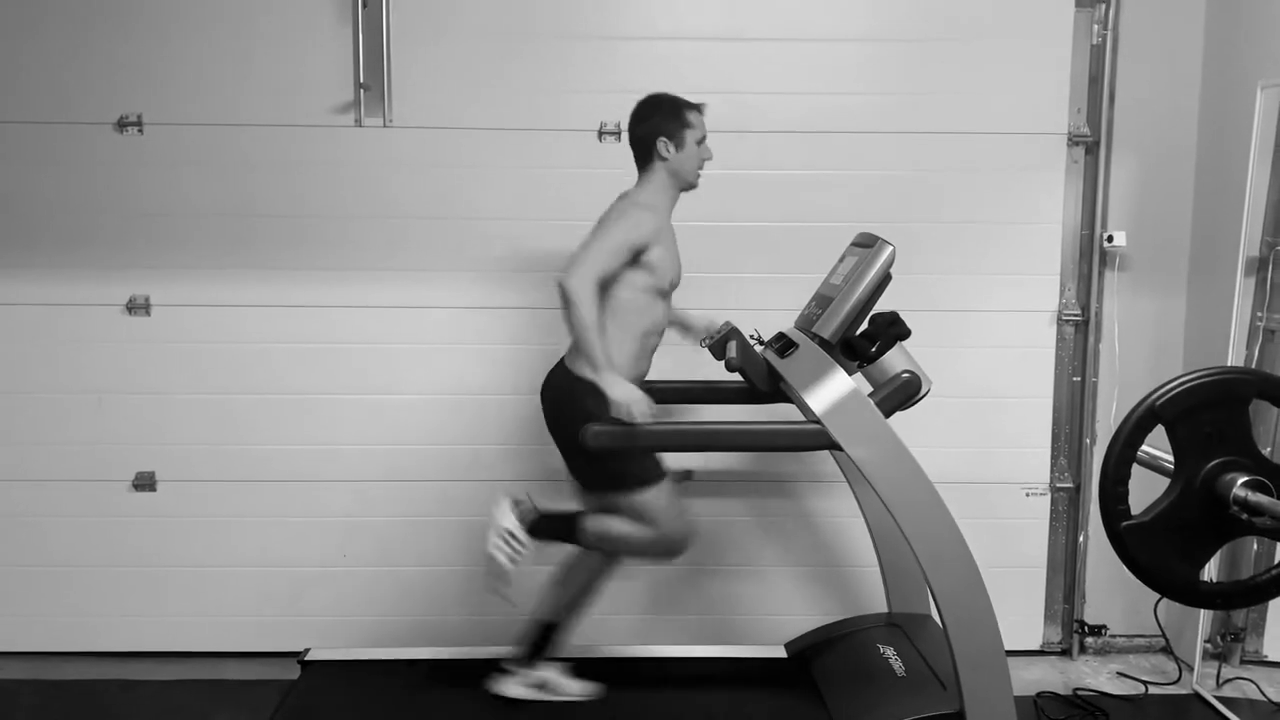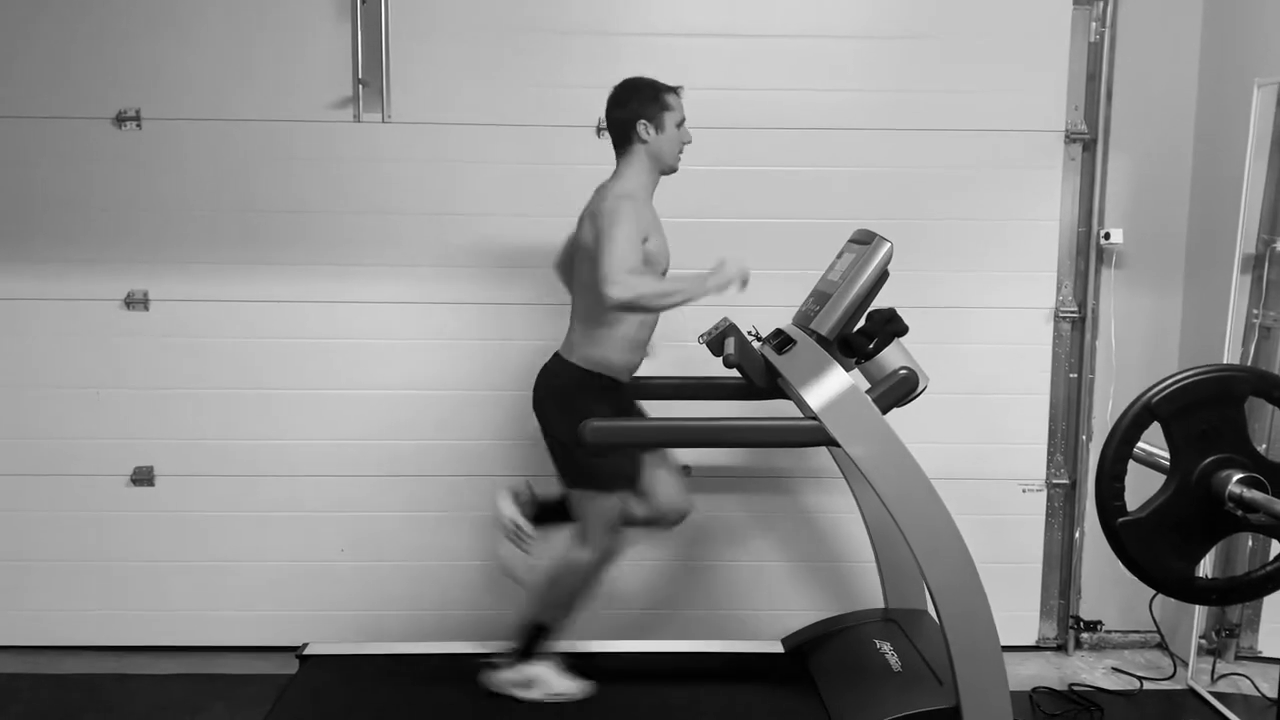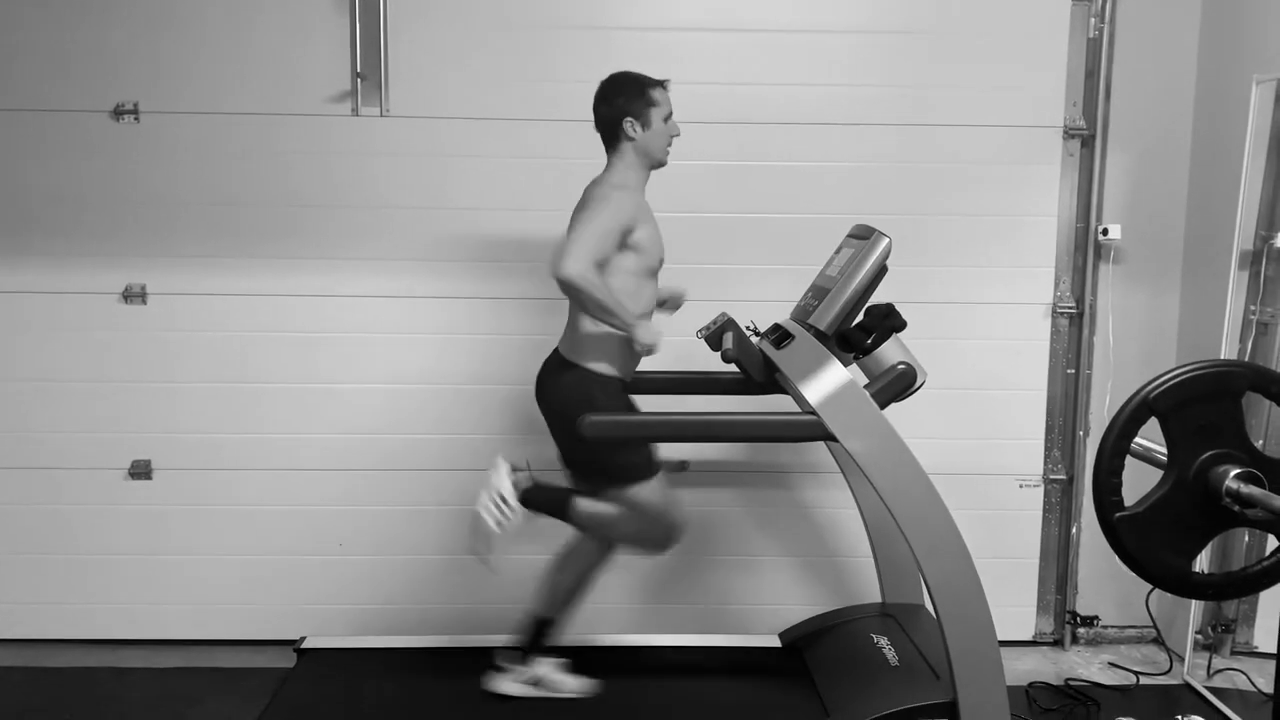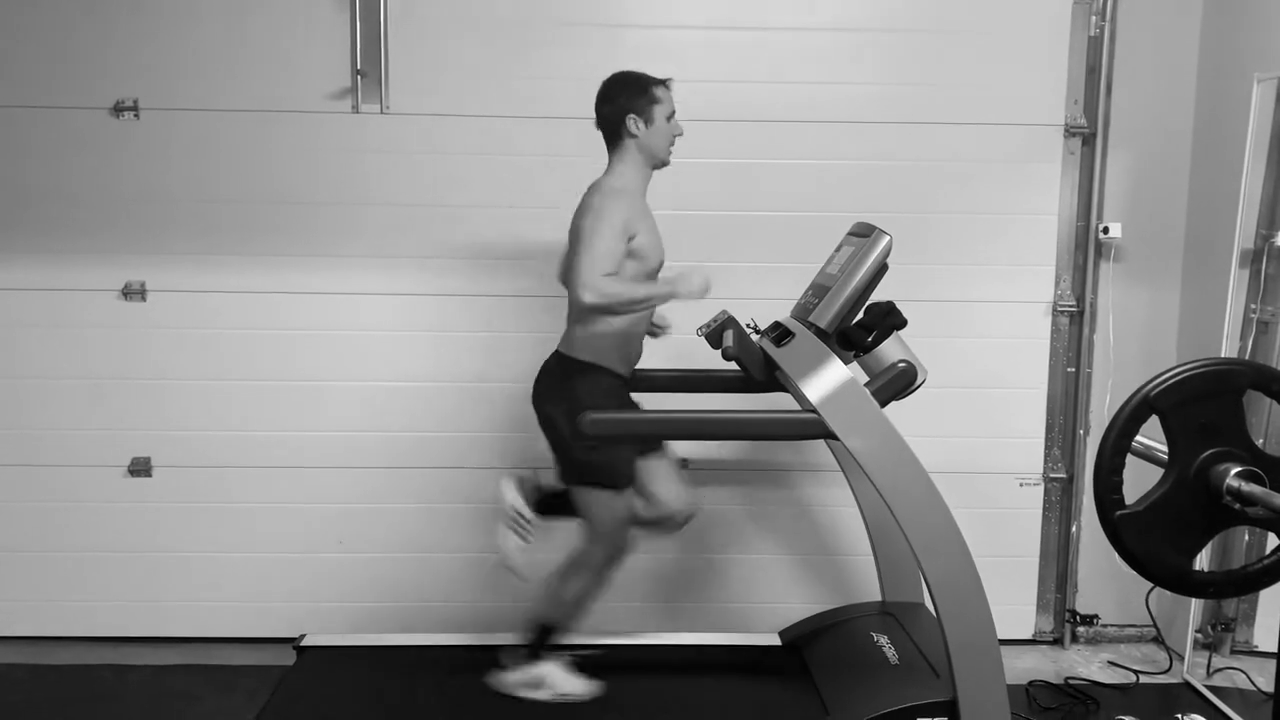
dt=0.3s
person 1, frame 1
left shoulder: (645, 216)
right shoulder: (639, 214)
right elbow: (574, 281)
left wrist: (682, 324)
right wrist: (608, 377)
left hip: (596, 396)
right hip: (586, 398)
left knee: (613, 532)
right knee: (669, 534)
left ankle: (529, 665)
right ankle: (531, 521)
person 1, frame 2
left shoulder: (629, 199)
right shoulder: (621, 202)
left elbow: (568, 264)
right elbow: (617, 291)
right wrist: (704, 285)
left hip: (598, 385)
right hip: (580, 391)
left knee: (671, 506)
right knee: (599, 542)
left ankle: (534, 509)
right ankle: (520, 660)
person 1, frame 3
left shoulder: (609, 194)
right shoulder: (616, 199)
left elbow: (598, 281)
right elbow: (567, 268)
left wrist: (646, 301)
right wrist: (630, 324)
left hip: (596, 385)
right hip: (584, 388)
left knee: (602, 533)
right knee: (660, 527)
left ankle: (525, 660)
right ankle: (524, 492)
person 1, frame 4
left shoulder: (624, 196)
right shoulder: (610, 198)
left elbow: (576, 273)
right elbow: (587, 291)
left wrist: (640, 312)
right wrist: (671, 288)
left hip: (599, 386)
right hip: (578, 389)
left knee: (672, 508)
right knee: (610, 542)
left ankle: (534, 499)
right ankle: (526, 662)
